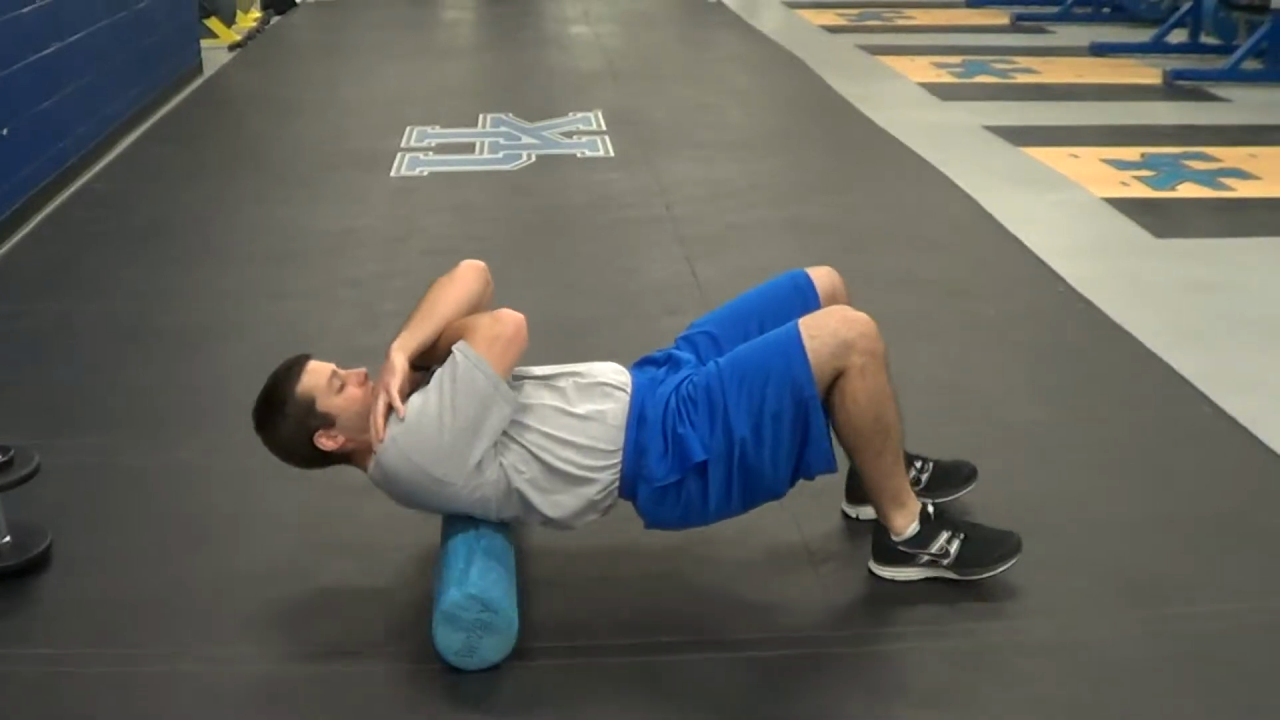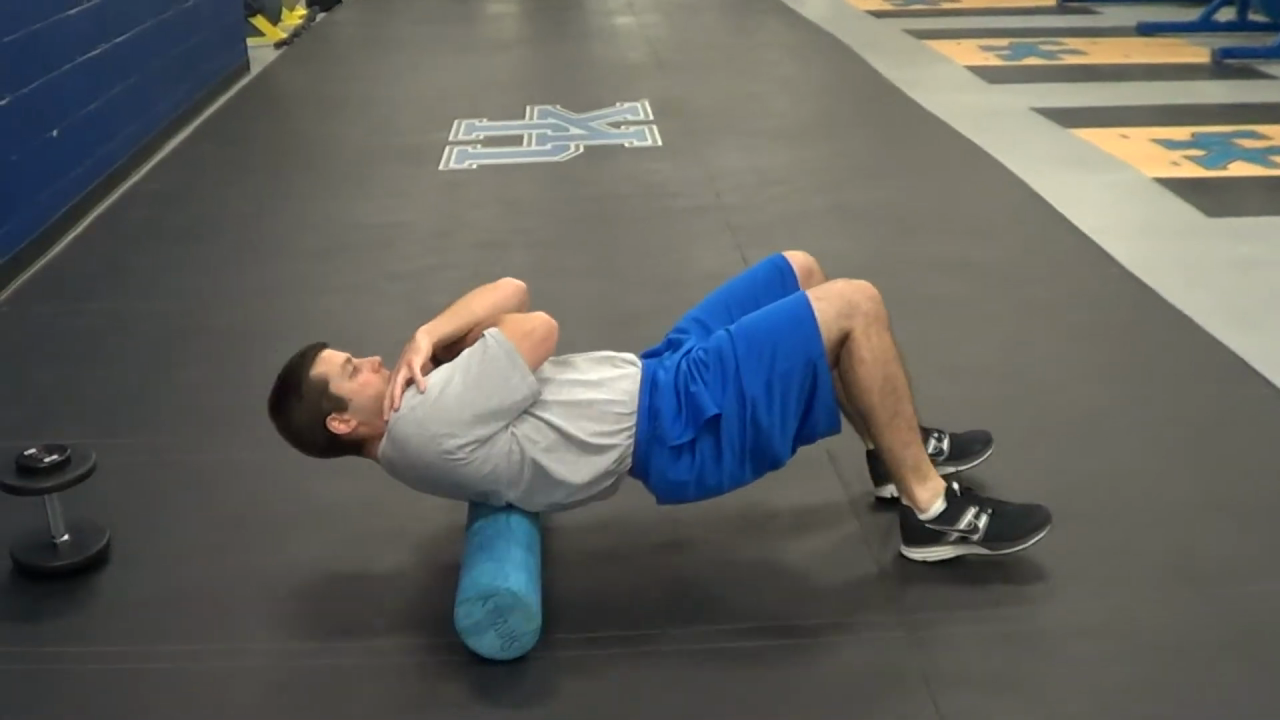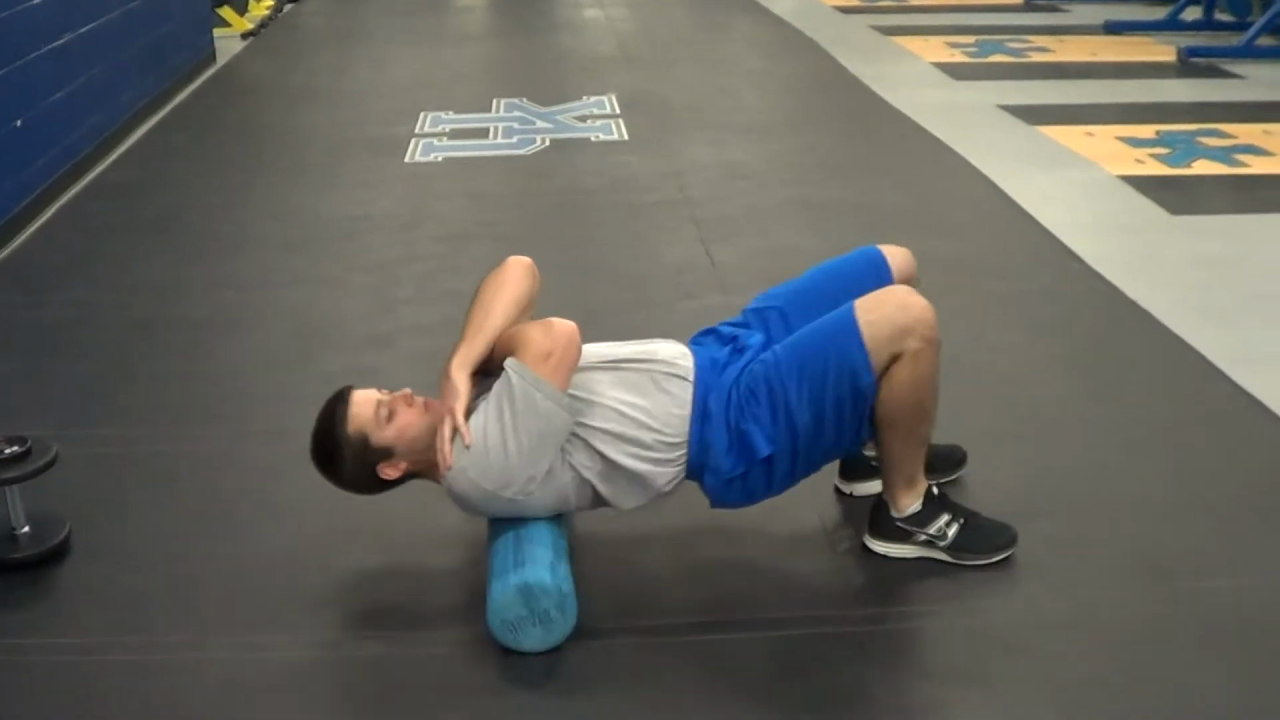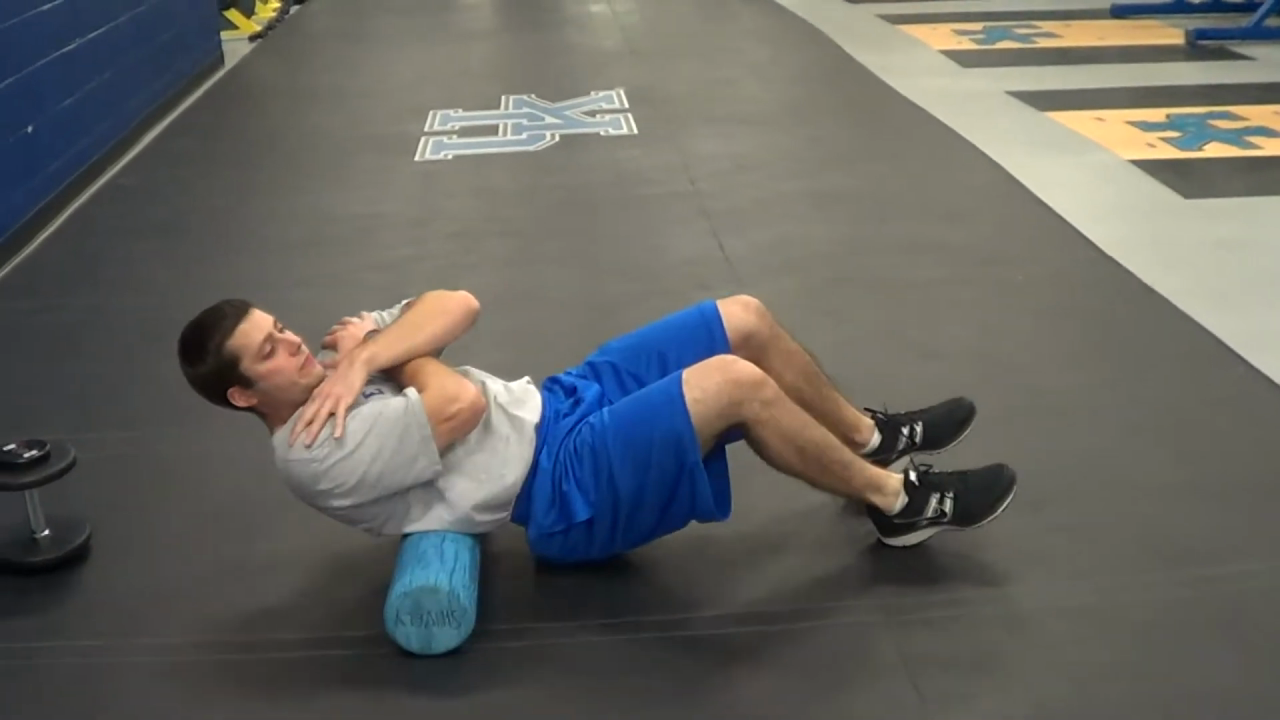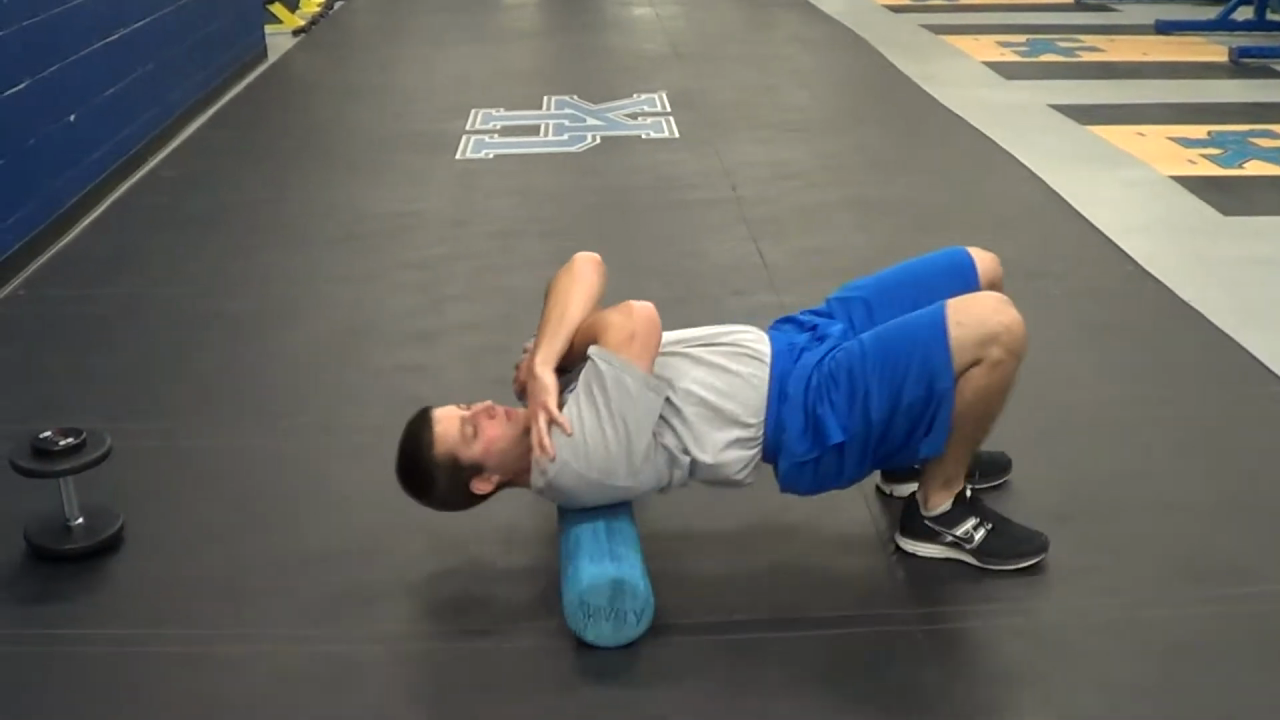
dt=1s
person 1, frame 1
left shoulder: (407, 410)
right shoulder: (416, 453)
left elbow: (475, 274)
right elbow: (508, 331)
left wrist: (404, 346)
right wrist: (422, 348)
left hip: (645, 393)
right hip: (663, 453)
left knee: (822, 287)
right knee: (848, 336)
left ankle: (878, 472)
right ankle: (908, 532)
person 1, frame 2
left shoulder: (416, 410)
right shoulder: (429, 431)
left elbow: (511, 289)
right elbow: (538, 330)
left wrist: (429, 335)
right wrist: (444, 343)
left hip: (656, 382)
right hip: (678, 426)
left knee: (802, 270)
right knee: (856, 302)
left ankle: (892, 449)
right ankle: (932, 511)
person 1, frame 3
left shoulder: (468, 409)
right shoulder: (483, 472)
left elbow: (519, 269)
right elbow: (559, 342)
left wrist: (464, 362)
right wrist: (492, 346)
left hip: (707, 361)
right hip: (726, 432)
left knee: (893, 268)
right knee: (906, 320)
left ankle: (871, 454)
right ankle: (908, 513)
person 1, frame 4
left shoulder: (337, 367)
right shoulder: (315, 459)
left elbow: (460, 305)
right elbow: (461, 407)
left wrist: (365, 356)
right wrist: (391, 352)
left hip: (557, 405)
right hip: (563, 488)
left knee: (745, 320)
right knee: (739, 383)
left ankle: (871, 437)
right ankle: (899, 499)
person 1, frame 5
left shoulder: (543, 408)
right shoulder: (578, 466)
left elbow: (586, 263)
right elbow: (638, 323)
left wrist: (544, 359)
right wrist: (559, 353)
left hip: (792, 347)
right hip: (809, 409)
left knee: (982, 272)
right knee: (998, 326)
left ankle: (917, 456)
right ankle: (938, 511)
